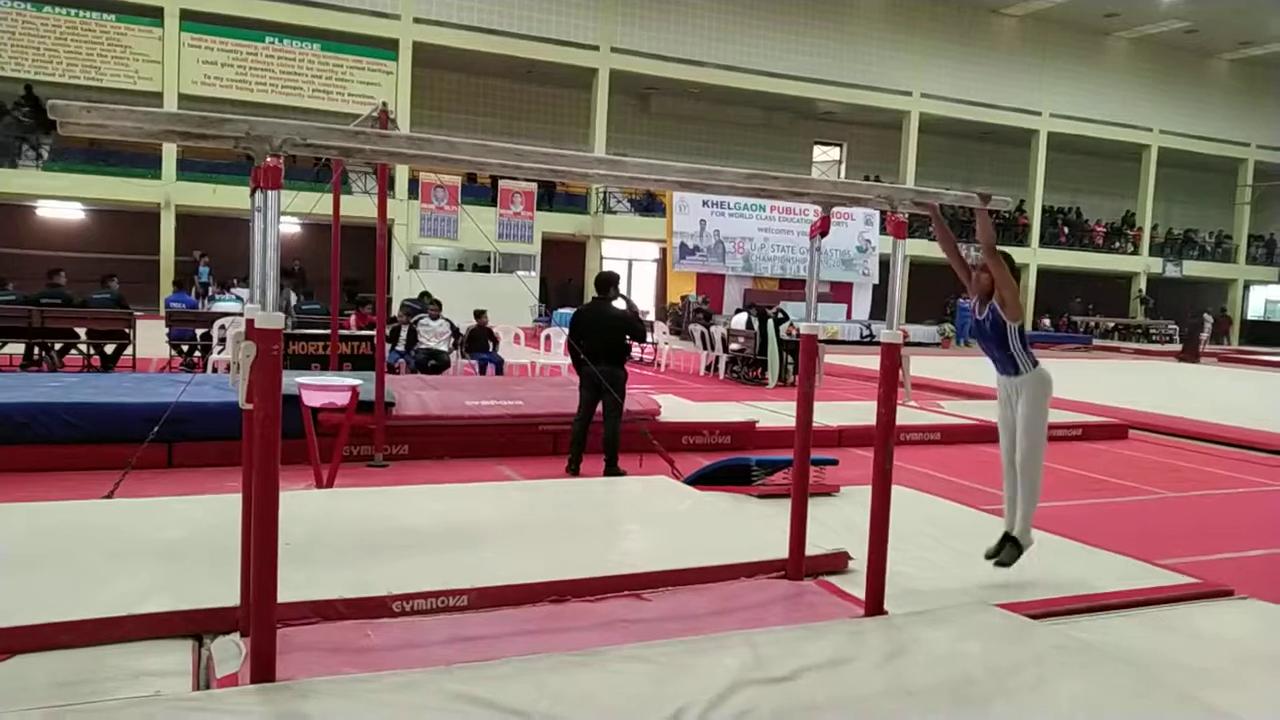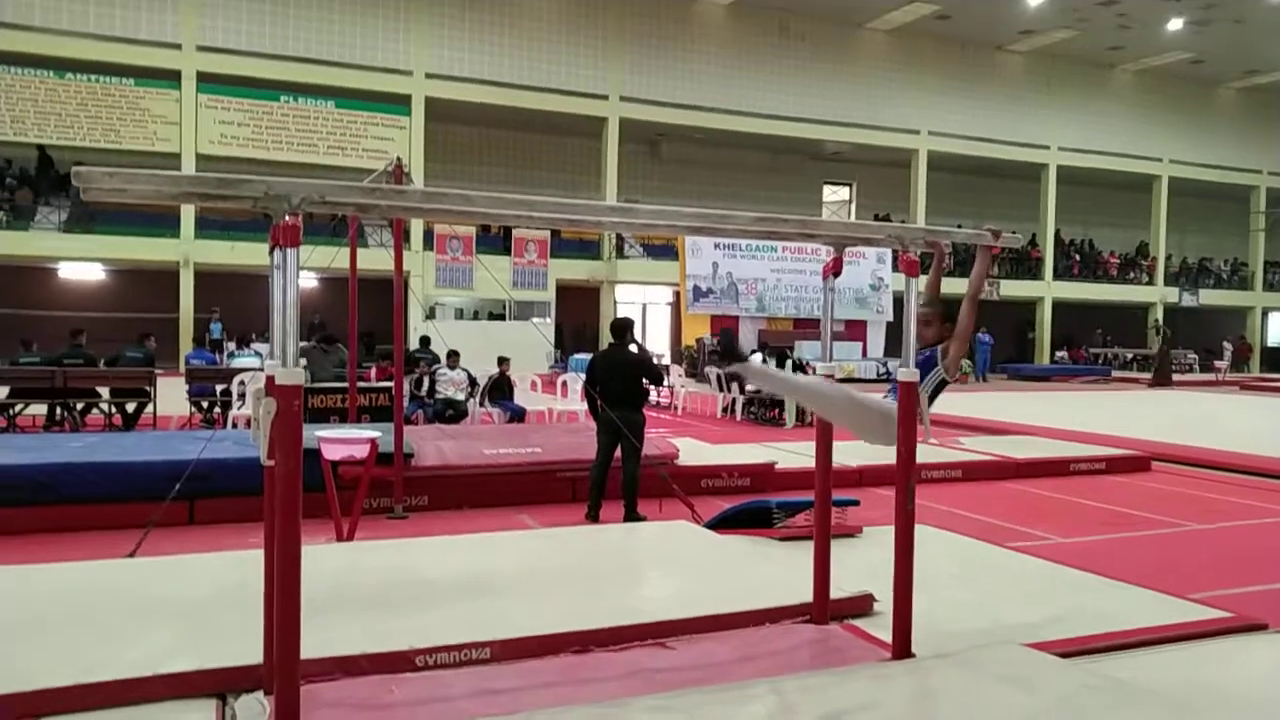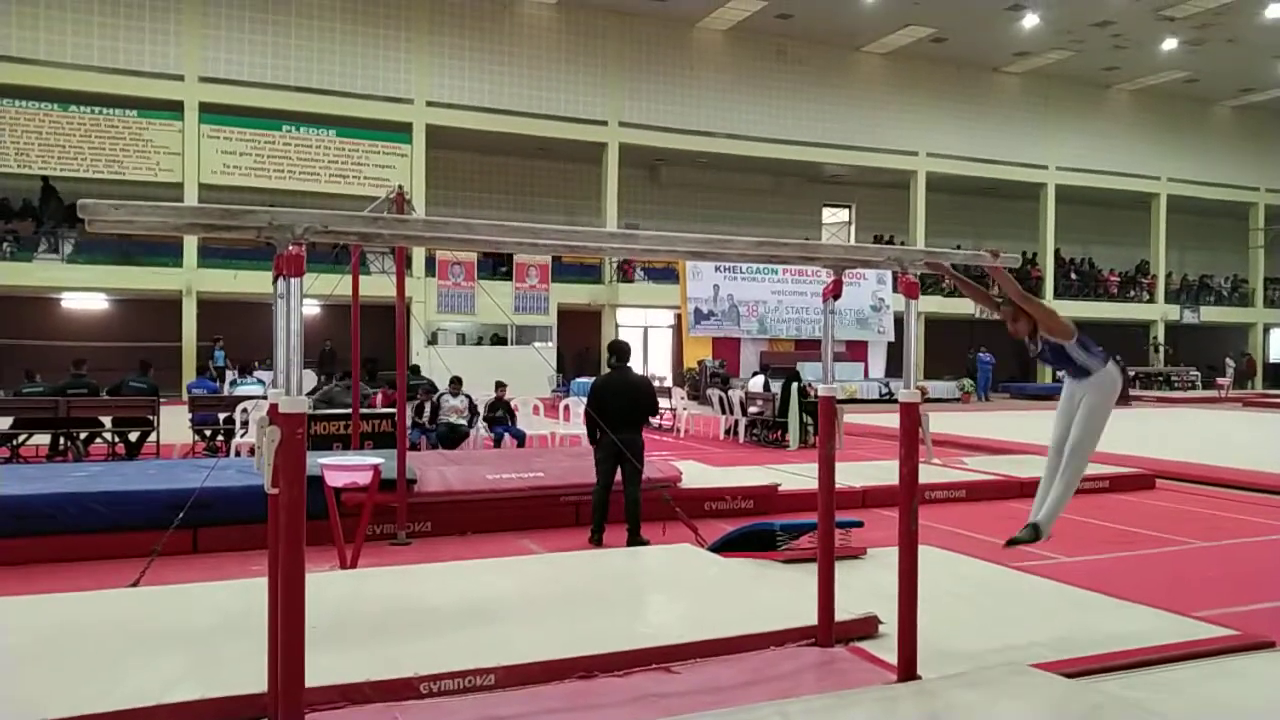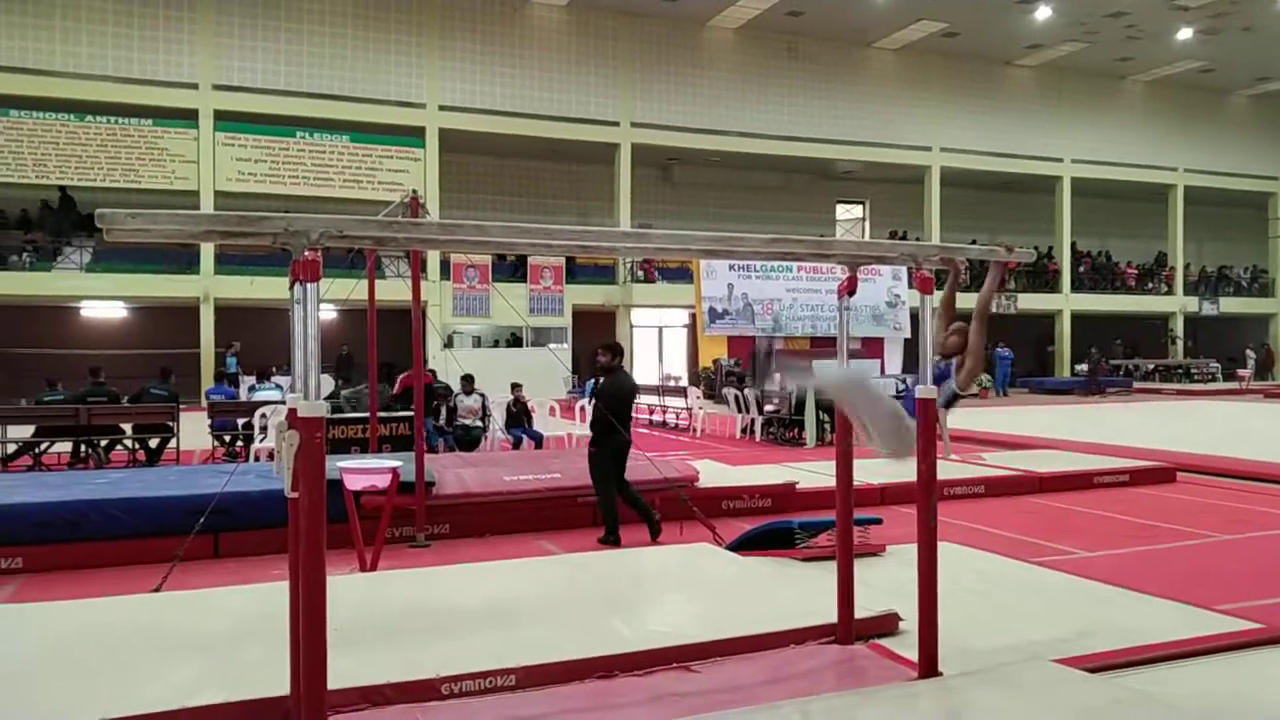
dt=1s
person 1, frame 1
left shoulder: (1007, 299)
right shoulder: (977, 297)
left elbow: (989, 249)
right elbow: (951, 252)
left wrist: (981, 207)
right wrist: (934, 214)
left hip: (1030, 384)
right hip: (1006, 384)
left knee: (1028, 460)
right knee: (1009, 460)
left ankle: (1020, 534)
right ankle: (1011, 530)
person 1, frame 2
left shoulder: (950, 354)
right shoulder: (923, 349)
left elbow: (971, 298)
right elbow: (930, 300)
left wrist: (984, 255)
right wrist: (938, 259)
left hip: (894, 421)
right hip: (878, 418)
left knee: (831, 394)
left ankle: (745, 368)
person 1, frame 3
left shoulder: (1052, 326)
right shoulder: (1027, 330)
left elbow: (1018, 297)
right elbow: (983, 298)
left wrist: (995, 269)
right wrist: (948, 273)
left hip: (1100, 379)
right hip: (1076, 382)
left knee: (1075, 453)
right knee: (1056, 452)
left ankle: (1041, 524)
right ankle: (1035, 522)
person 1, frame 4
left shoulder: (966, 369)
right shoulder: (939, 362)
left elbow: (979, 316)
right elbow: (943, 313)
left wrist: (996, 271)
right wrist: (953, 277)
left hip: (904, 433)
right hip: (893, 431)
left knee: (854, 383)
person 2, frame 1
left shoulder: (581, 313)
right shoulder: (620, 315)
left elbow: (572, 344)
right elbow: (641, 337)
left wrist: (580, 369)
right wrist: (634, 313)
left hip: (589, 370)
right hip: (612, 371)
left knee: (582, 415)
right knee: (612, 418)
left ankle: (573, 463)
right ankle: (611, 467)
person 2, frame 2
left shoulder: (598, 358)
right shoulder: (637, 359)
left elbow: (589, 390)
right elbow: (658, 379)
left wrist: (597, 415)
right wrist: (646, 355)
left hip: (607, 415)
right hip: (631, 416)
left knee: (601, 462)
right knee: (630, 464)
left ankle: (593, 510)
right ankle: (630, 512)
person 2, frame 3
left shoulder: (601, 382)
right shoulder: (642, 382)
left elbow: (590, 414)
right elbow: (653, 411)
left wrist: (593, 440)
left hip: (607, 440)
right hip: (633, 440)
left knee: (602, 487)
right knee: (632, 488)
left ankle: (596, 534)
right ankle: (634, 535)
person 2, frame 4
left shoulder: (609, 384)
right shoulder: (628, 381)
left elbow: (603, 417)
left wrist: (594, 442)
left hip: (606, 441)
right hip: (623, 437)
left knee: (605, 488)
right knee: (620, 482)
left ankle: (612, 534)
right ankle: (650, 517)
